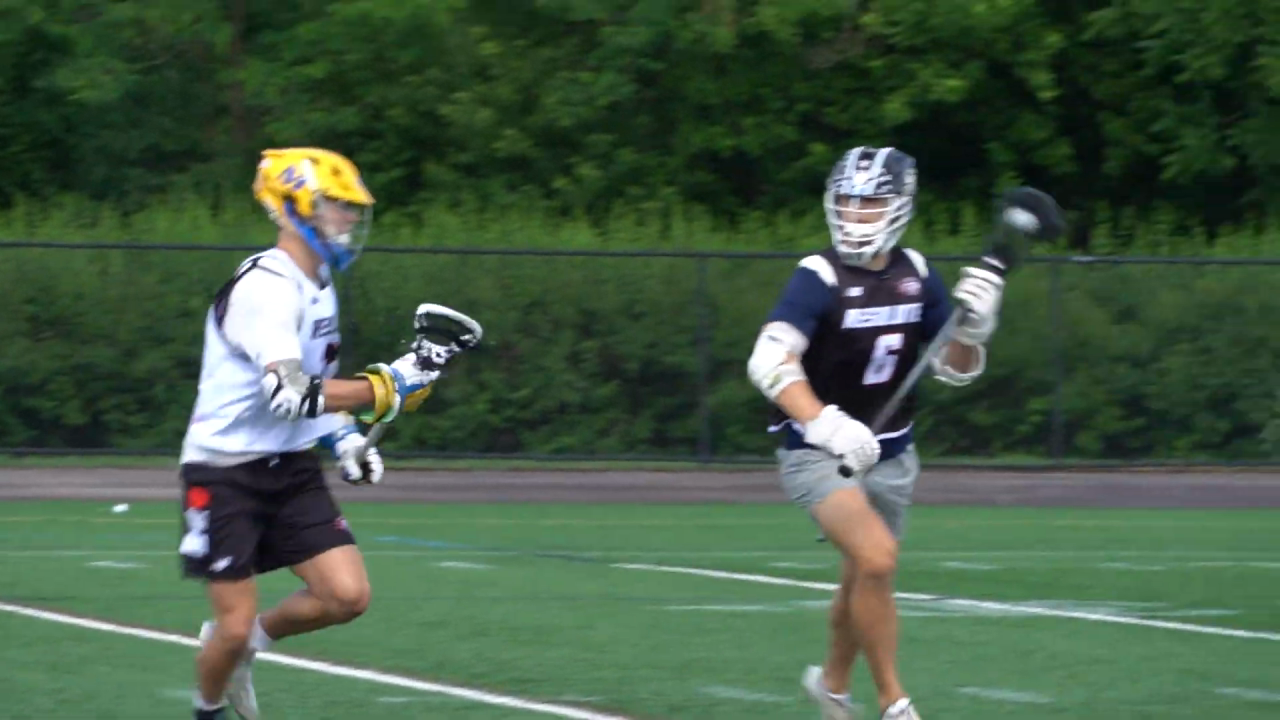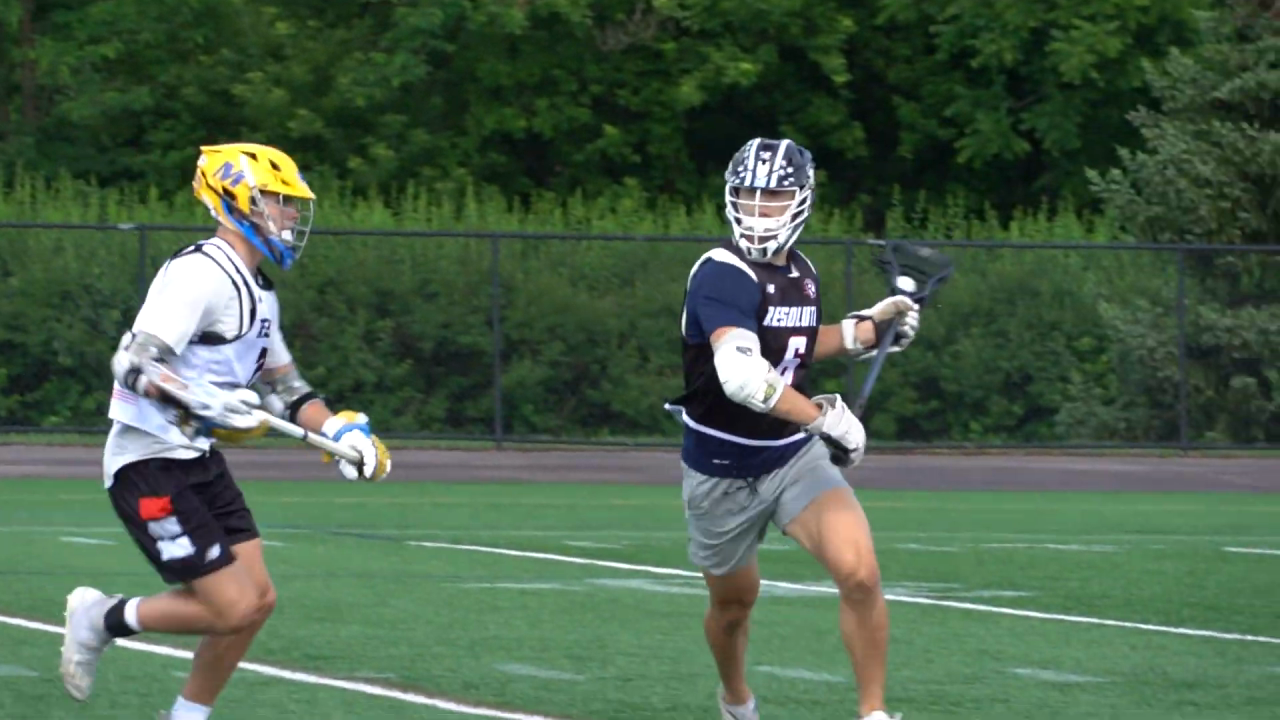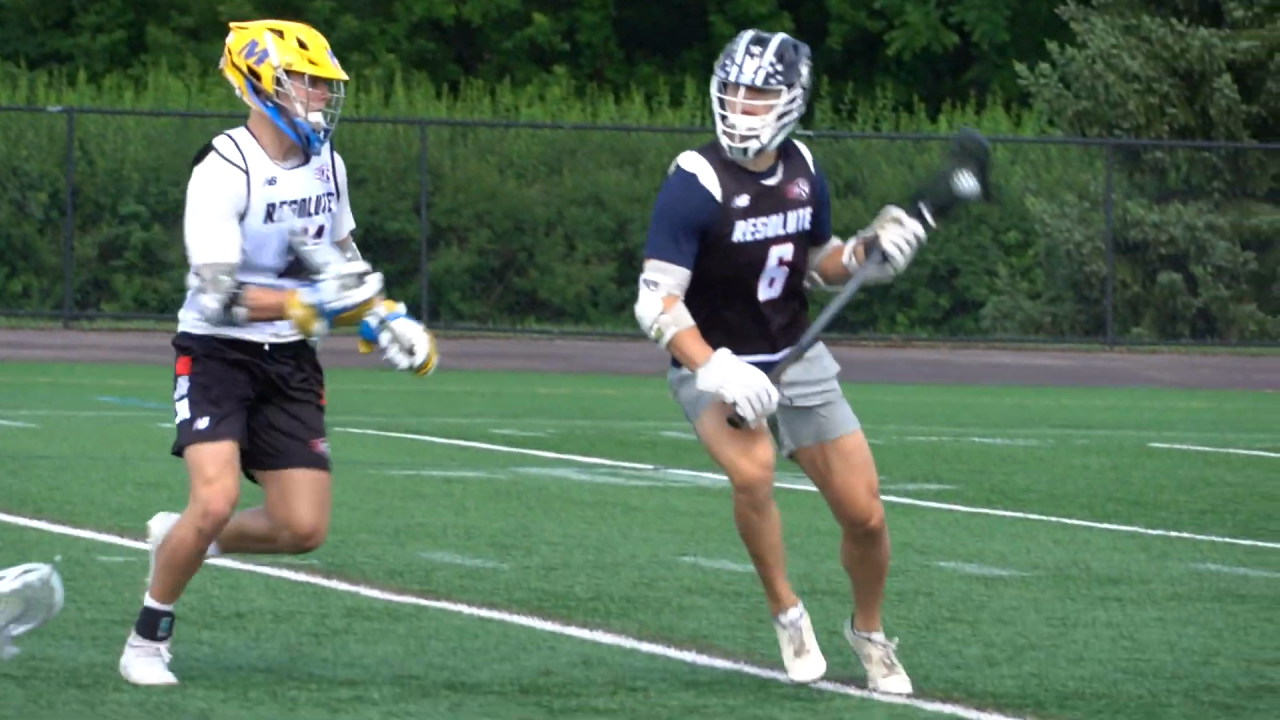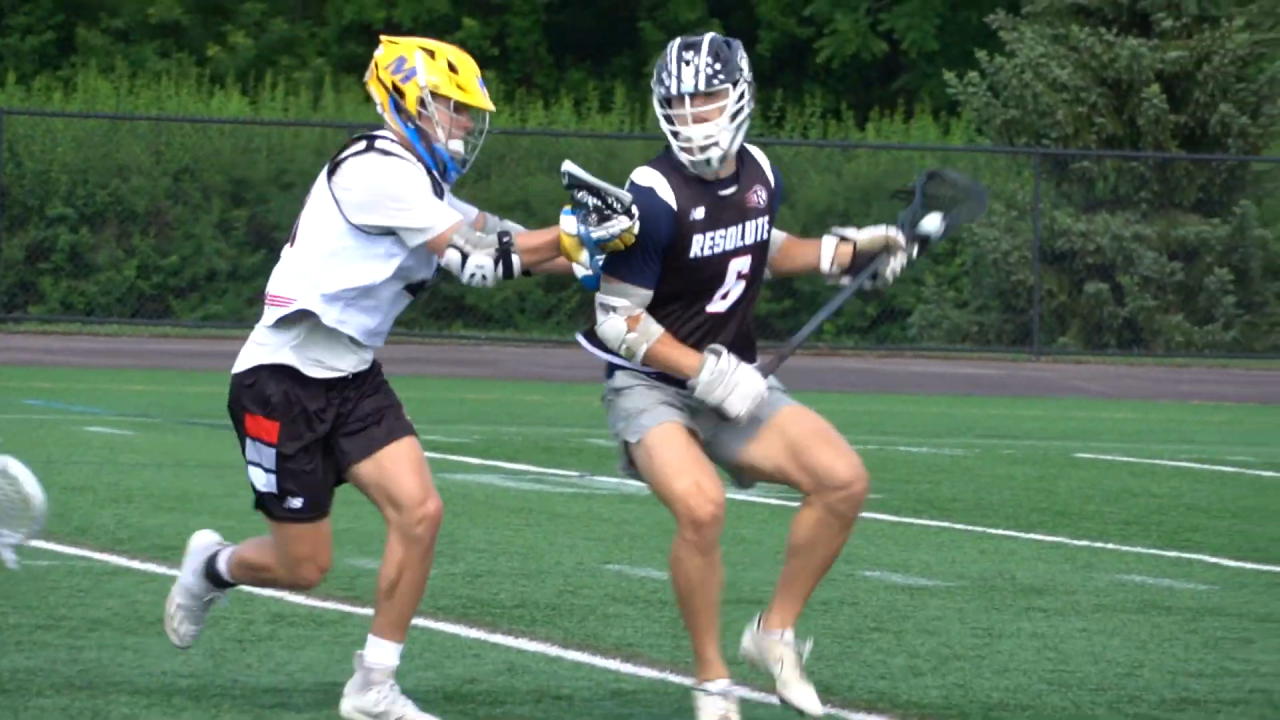
dt=0.5s
person 1, frame 1
left shoulder: (916, 272)
right shoulder: (817, 277)
left elbow: (958, 368)
right elbow: (768, 363)
left wrist: (975, 320)
right wrist: (826, 423)
left hip: (889, 455)
right hip: (816, 453)
left knee: (865, 585)
right knee: (875, 560)
person 1, frame 2
left shoulder: (799, 270)
right shoulder: (723, 272)
right elbow: (741, 374)
left wrist: (869, 325)
right wrist: (826, 415)
left hip: (794, 457)
right hip: (721, 471)
left knee: (860, 574)
right knee: (734, 610)
person 1, frame 3
left shoulder: (802, 169)
right shoulder: (695, 181)
right elbow: (656, 301)
left wrist: (870, 249)
right wrist: (714, 369)
left hip: (797, 361)
right hip: (712, 372)
left knee: (866, 518)
right knee: (752, 471)
left ankle: (869, 635)
right ankle: (786, 611)
person 1, frame 4
left shoulder: (758, 172)
right shoulder: (654, 195)
right elbow: (617, 321)
left wrist: (846, 249)
right wrist: (706, 373)
left hip: (730, 380)
right hip: (650, 385)
left knee: (844, 480)
right knee: (699, 508)
left ankle: (776, 633)
person 2, frame 1
left shoulder: (317, 283)
right shoulder: (263, 287)
right elbow: (288, 393)
left wrist: (339, 436)
right wrist: (387, 387)
left hip: (290, 466)
right hip: (224, 468)
left knee: (348, 596)
right knee: (232, 628)
left ankle: (248, 640)
person 2, frame 2
left shoulder: (260, 289)
right shoulder: (201, 272)
left elbow: (286, 386)
right elbow: (135, 362)
left wrist: (346, 431)
right wrist: (203, 409)
left hip: (198, 461)
right hip: (150, 462)
left knee: (254, 604)
right knee: (229, 609)
right ankle: (103, 619)
person 2, frame 3
left shoulder: (326, 164)
right shoulder: (221, 171)
left elbow: (343, 256)
right elbow: (215, 296)
left wrist: (388, 320)
right wrist: (307, 305)
left hip: (291, 358)
right hip: (216, 349)
left knee: (303, 530)
right knee: (214, 503)
left ankle: (181, 539)
right ankle: (146, 640)
person 2, frame 4
left shoulder: (416, 181)
right shoulder: (375, 166)
left elbow: (485, 248)
right elbow: (472, 258)
left wrist: (580, 241)
right wrist: (565, 237)
left hip: (349, 375)
right hip: (279, 380)
left knee: (420, 512)
right knee: (304, 566)
right ankle: (212, 566)
